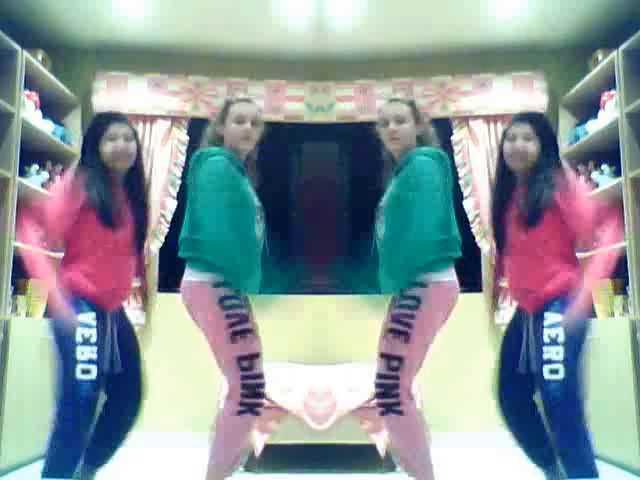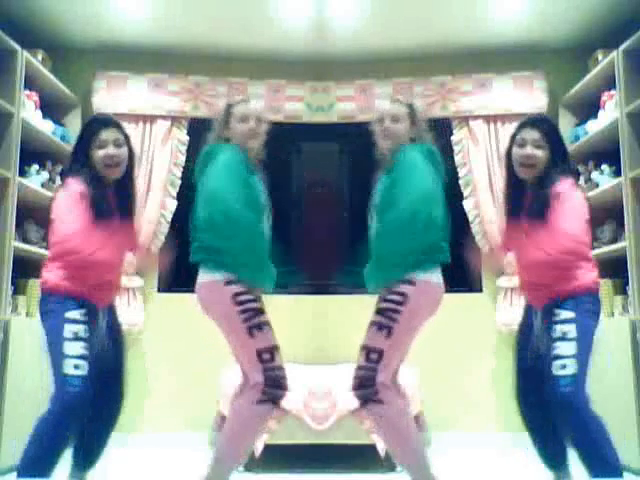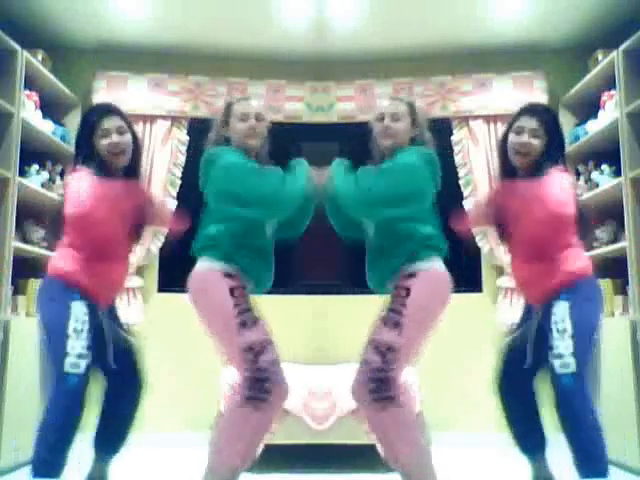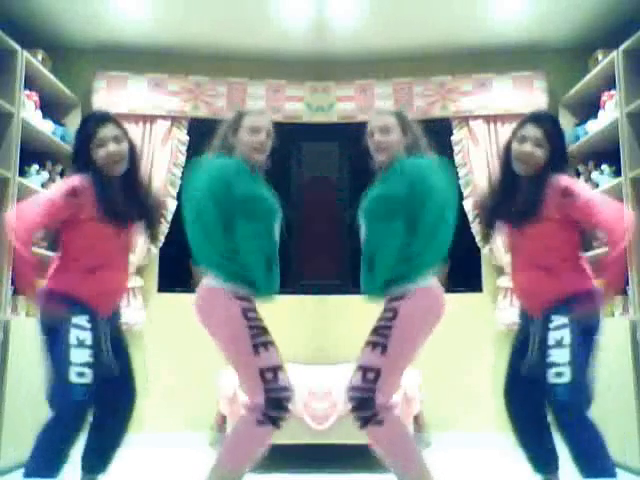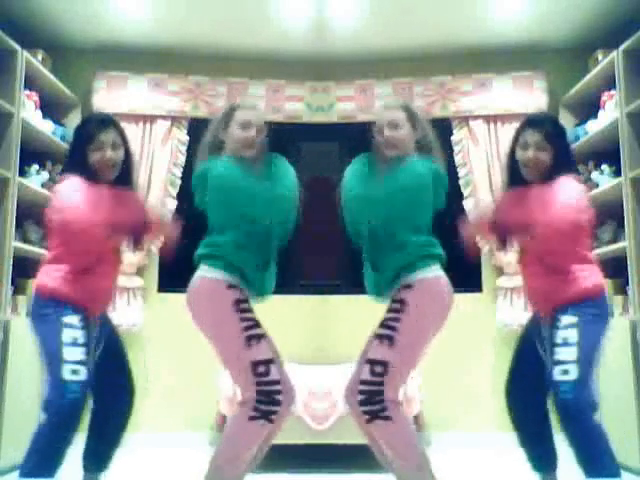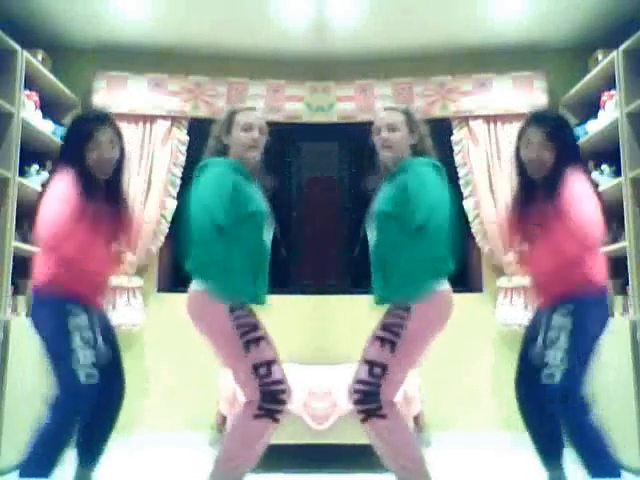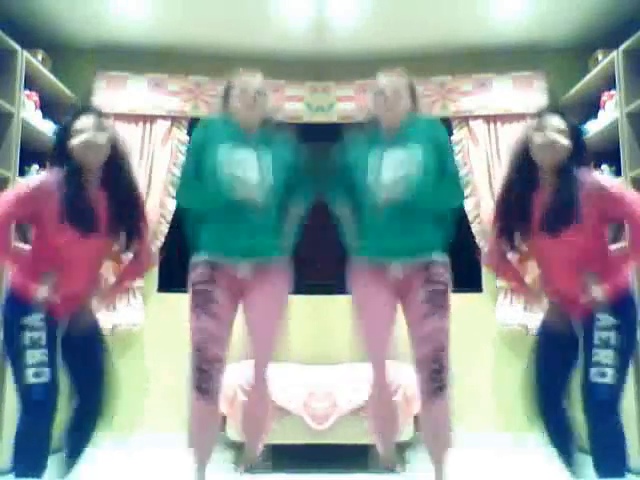
dt=0.7s
person 1, frame 1
left shoulder: (423, 166)
right shoulder: (399, 173)
left elbow: (421, 229)
left wrist: (383, 283)
right wrist: (382, 283)
left hip: (427, 284)
right hip: (410, 287)
left knee: (390, 385)
right knee: (393, 386)
person 1, frame 2
left shoulder: (412, 162)
right shoulder: (390, 171)
left elbow: (419, 209)
left wrist: (385, 270)
right wrist: (379, 272)
left hip: (412, 283)
right hip: (402, 284)
left knee: (369, 382)
right knee: (380, 383)
person 1, frame 3
left shoulder: (412, 165)
right shoulder: (382, 171)
left elbow: (363, 199)
right elbow: (350, 224)
left wrist: (338, 176)
right wrist: (334, 184)
left hip: (422, 278)
right hip: (404, 285)
left knee: (381, 377)
right knee: (366, 386)
person 1, frame 4
left shoulder: (412, 171)
right shoulder: (390, 182)
left elbow: (439, 191)
left wrist: (422, 262)
left hip: (412, 295)
right hip: (402, 297)
left knee: (368, 399)
right knee: (364, 397)
person 1, frame 5
left shoulder: (416, 175)
right shoulder: (391, 177)
left elbow: (360, 203)
right elbow: (363, 230)
left wrist: (356, 173)
left hip: (421, 289)
right hip: (408, 293)
left knee: (375, 395)
right knee: (358, 395)
person 1, frame 6
left shoulder: (418, 176)
right shoulder: (391, 183)
left elbow: (437, 222)
left wrist: (412, 286)
left hip: (421, 300)
right hip: (405, 301)
left knee: (369, 395)
right knee: (372, 396)
person 1, frame 7
left shoulder: (431, 135)
right shoulder: (357, 146)
left elbow: (451, 194)
right elbow: (337, 188)
left wrist: (408, 197)
right wrist: (346, 213)
left hip: (424, 266)
right hip: (372, 267)
left knee: (433, 370)
right knee: (376, 364)
person 2, frame 1
left shoulder: (240, 174)
right shoulder: (217, 167)
right elbow: (220, 232)
left wrist: (254, 284)
right wrist: (254, 282)
left hip: (228, 287)
right hip: (212, 284)
left knee: (245, 387)
right knee: (249, 386)
person 2, frame 2
left shoulder: (248, 170)
right shoulder: (227, 160)
right elbow: (225, 212)
left wrist: (260, 271)
right wrist: (258, 269)
left hip: (237, 284)
right hip: (226, 283)
left knee: (258, 382)
right knee: (270, 381)
person 2, frame 3
left shoulder: (256, 171)
right shoulder: (227, 165)
left elbow: (289, 223)
right elbow: (278, 199)
left wrist: (304, 184)
right wrist: (300, 174)
left hip: (235, 286)
right hip: (217, 278)
left knee: (273, 387)
right knee: (259, 378)
person 2, frame 4
left shoulder: (250, 183)
right shoulder: (227, 172)
right elbow: (201, 189)
right wrist: (217, 262)
left hip: (238, 297)
right hip: (227, 295)
left knee: (274, 398)
right knee: (271, 400)
person 2, frame 5
left shoulder: (246, 177)
right shoulder: (222, 175)
left elbow: (278, 228)
right elbow: (278, 206)
right wrist: (283, 173)
left hip: (231, 293)
right hip: (217, 289)
left knee: (281, 395)
right knee: (264, 396)
person 2, frame 6
left shoulder: (248, 183)
right shoulder: (221, 176)
right elbow: (202, 221)
right wrist: (225, 286)
left hip: (234, 302)
right hip: (217, 301)
left knee: (267, 396)
right knee: (270, 395)
person 2, frame 7
left shoulder: (282, 146)
right shoulder: (208, 136)
left elbow: (301, 189)
right elbow: (188, 194)
left wrist: (293, 213)
right wrist: (233, 196)
left hip: (267, 267)
right hip: (215, 265)
left knee: (265, 363)
right knee: (206, 369)
person 3, frame 1
left shoulder: (131, 194)
right shoulder: (79, 185)
right elbow: (34, 227)
right wrist: (52, 286)
left hip: (112, 309)
right hip: (78, 304)
left knee: (127, 397)
right knee: (81, 397)
person 3, frame 2
left shoulder: (119, 198)
right shoulder: (75, 190)
left elbow: (114, 241)
right elbow: (71, 241)
left wrist: (139, 251)
right wrist: (132, 252)
left hip: (101, 306)
right hip: (67, 301)
left knee: (108, 397)
right knee: (73, 395)
person 3, frame 3
left shoulder: (127, 188)
right shoulder: (83, 177)
left elbow: (164, 218)
right elbow: (84, 209)
left wrist: (166, 216)
right wrist: (134, 198)
left hip: (101, 300)
right hip: (68, 293)
left knee: (127, 381)
right knee: (71, 386)
person 3, frame 4
left shoulder: (126, 193)
right shoulder: (78, 188)
right elbow: (19, 222)
right wrist: (33, 290)
left hip: (105, 312)
right hip: (71, 309)
left knee: (121, 398)
right knee: (74, 402)
person 3, frame 5
left shoulder: (118, 192)
right shoulder: (72, 187)
left elbow: (154, 226)
right elbow: (84, 213)
left wrist: (157, 223)
right wrist: (136, 207)
left hip: (95, 306)
right hip: (60, 306)
left knee: (119, 396)
right knee: (68, 400)
person 3, frame 6
left shoulder: (110, 193)
right shoulder: (67, 184)
left elbow: (122, 231)
right elbow: (54, 233)
left hip: (89, 304)
right hip: (60, 301)
left knee: (111, 392)
right knee: (78, 396)
person 3, frame 7
left shoulder: (123, 198)
right shoulder: (46, 186)
left elbow: (142, 254)
left wrist: (106, 290)
left hip: (77, 311)
right hip: (30, 309)
left knee: (93, 398)
right knee: (40, 401)
person 4, frame 1
left shoulder: (560, 185)
right shoulder: (508, 194)
left elbow: (606, 228)
left wrist: (585, 288)
left hip: (560, 304)
right hip: (526, 310)
left knee: (558, 397)
right knee: (511, 397)
person 4, frame 2
left shoulder: (564, 190)
right shoulder: (520, 198)
left elbow: (569, 240)
right elbow: (520, 240)
left wrist: (507, 252)
right wrist: (498, 252)
left hip: (573, 301)
right hip: (538, 306)
left knee: (567, 395)
right knee: (531, 396)
person 4, frame 3
left shoulder: (555, 178)
right shoulder: (512, 188)
left elbow: (556, 209)
right elbow: (473, 220)
left wrist: (504, 199)
right wrist: (471, 217)
left hip: (571, 293)
right hip: (538, 300)
left knee: (568, 386)
right knee: (512, 380)
person 4, frame 4
left shoulder: (561, 189)
right shoulder: (513, 193)
left elbow: (620, 222)
left wrist: (606, 289)
left hip: (569, 309)
right hip: (534, 312)
left knee: (565, 401)
right knee: (518, 397)
person 4, frame 5
left shoulder: (568, 187)
right shoulder: (522, 193)
left elbow: (558, 215)
left wrist: (503, 207)
right wrist: (480, 222)
left hip: (579, 306)
right hip: (544, 307)
left knee: (571, 399)
right knee: (520, 394)
person 4, frame 6
left shoulder: (572, 183)
right shoulder: (529, 192)
left elbow: (585, 233)
right elbow: (517, 235)
left wrist: (533, 259)
left hip: (578, 301)
right hip: (551, 303)
left knee: (561, 396)
right knee: (529, 391)
person 4, frame 7
left shoulder: (592, 186)
right shoulder: (516, 197)
right elbow: (496, 254)
left wrist: (610, 281)
right wrist: (534, 290)
left hip: (608, 309)
right hip: (561, 311)
left knee: (599, 402)
right knee: (548, 399)
